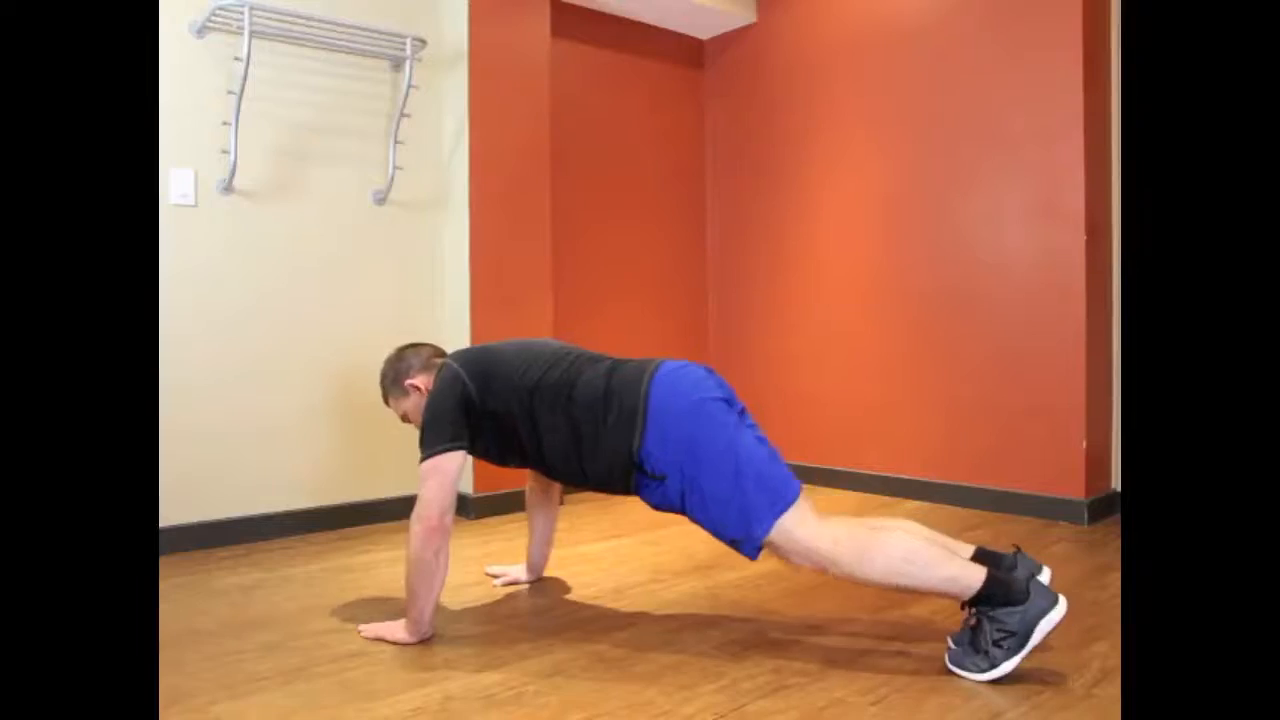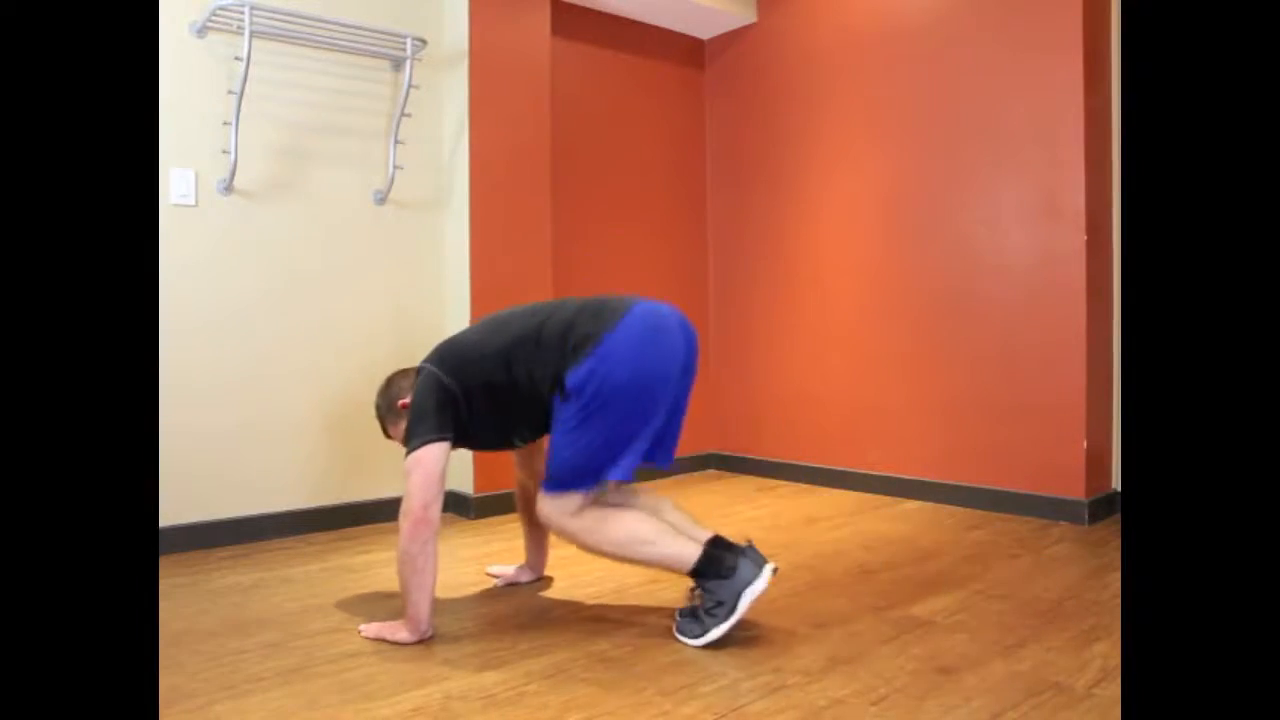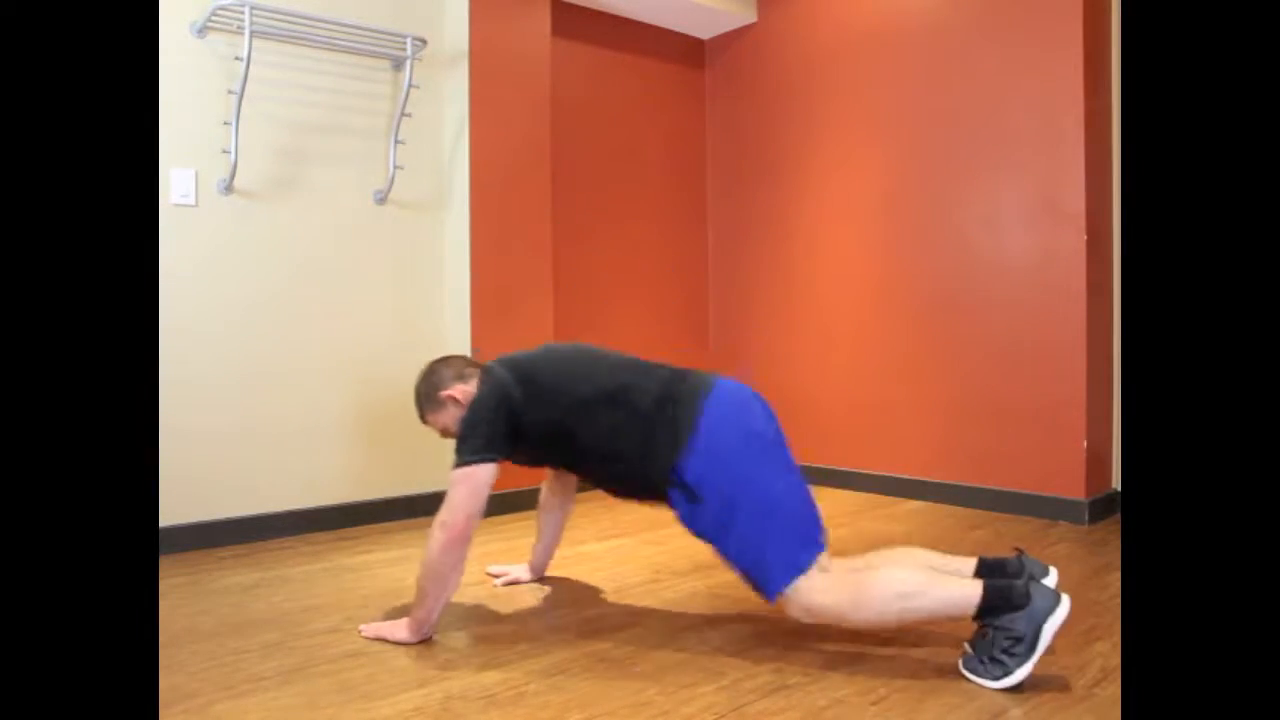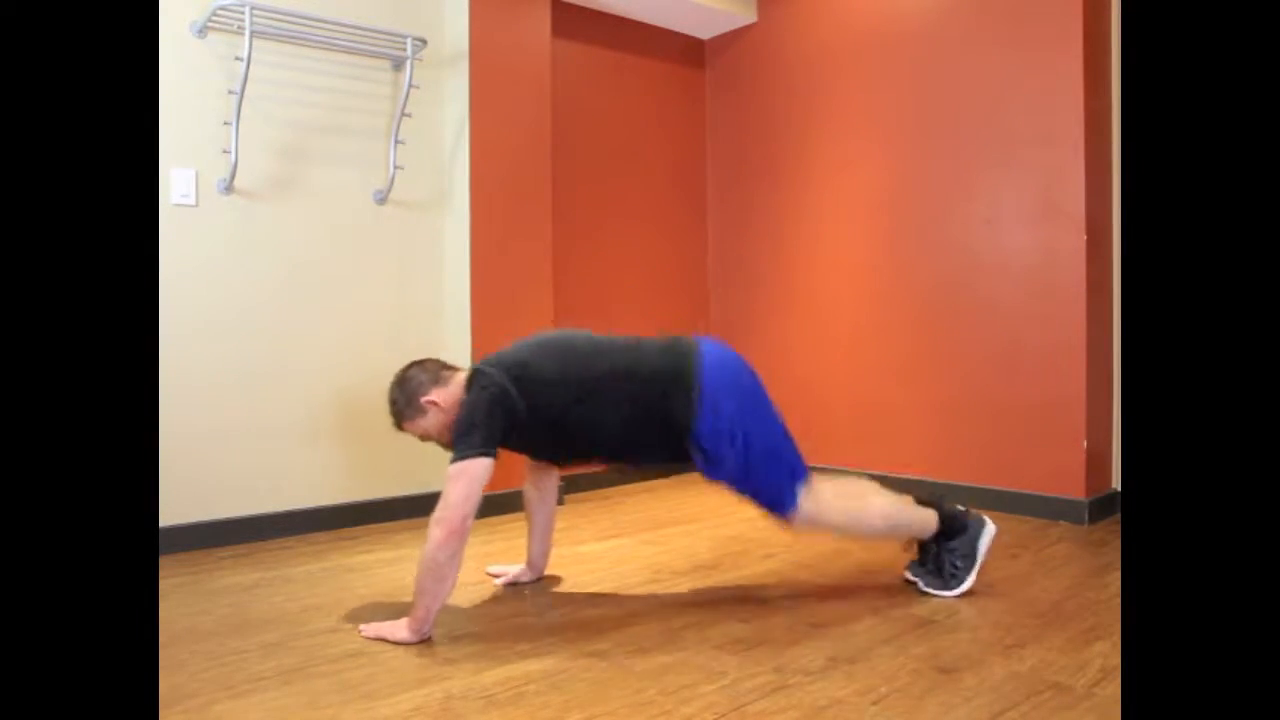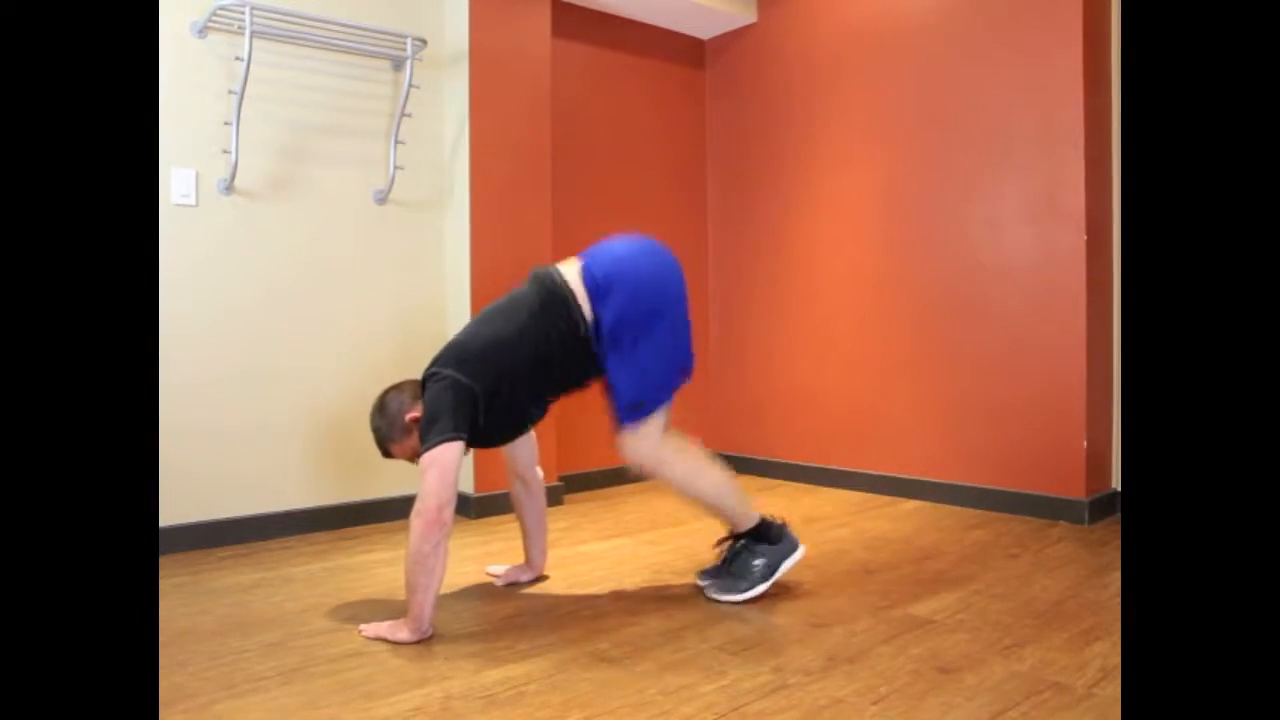
dt=0.7s
person 1, frame 1
left shoulder: (451, 390)
right shoulder: (497, 378)
left elbow: (432, 519)
right elbow: (544, 464)
left wrist: (415, 623)
right wrist: (534, 567)
left hip: (665, 428)
right hip: (678, 398)
left knee: (805, 540)
right knee: (812, 526)
left ankle: (1007, 595)
right ankle: (1000, 565)
person 1, frame 2
left shoulder: (432, 392)
right shoulder: (473, 381)
left elbow: (420, 515)
right elbow: (531, 477)
left wrist: (414, 625)
right wrist: (532, 566)
left hip: (621, 352)
right hip: (657, 332)
left knee: (563, 511)
right knee: (591, 495)
left ankle: (723, 569)
right ankle: (726, 554)
person 1, frame 3
left shoulder: (490, 401)
right shoulder: (524, 391)
left elbow: (455, 526)
right elbow: (562, 474)
left wrist: (418, 623)
right wrist: (536, 566)
left hip: (709, 444)
right hip: (722, 417)
left knee: (814, 594)
right knee: (819, 577)
left ankle: (1007, 598)
right ankle: (1004, 572)
person 1, frame 4
left shoulder: (483, 405)
right shoulder: (507, 392)
left elbow: (452, 524)
right elbow: (543, 470)
left wrist: (417, 623)
right wrist: (534, 565)
left hip: (710, 391)
right hip: (699, 381)
left knee: (802, 507)
right knee: (797, 492)
left ankle: (955, 527)
right ankle: (939, 521)
person 1, frame 5
left shoulder: (446, 394)
right shoulder: (480, 386)
left elbow: (432, 512)
right elbow: (526, 472)
left wrist: (415, 623)
right wrist: (533, 563)
left hip: (630, 282)
right hip: (625, 277)
left knee: (642, 447)
right knee: (645, 442)
left ankle: (763, 537)
right ankle: (751, 533)
